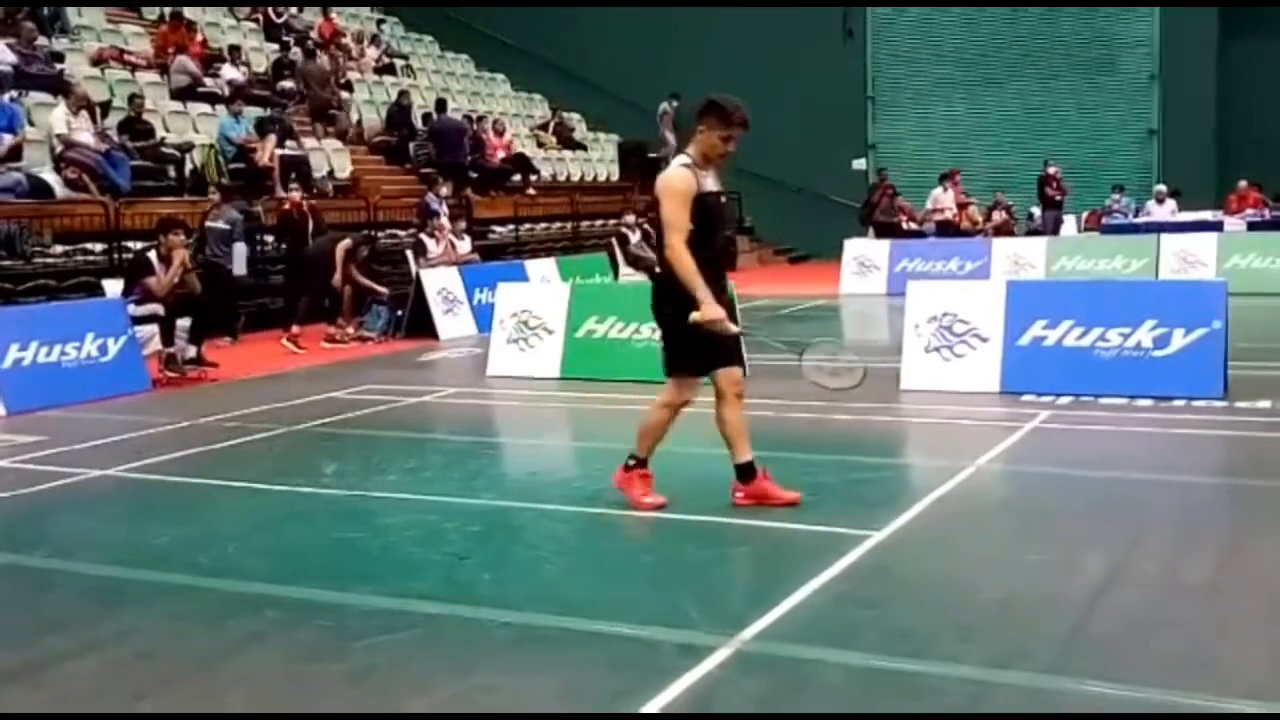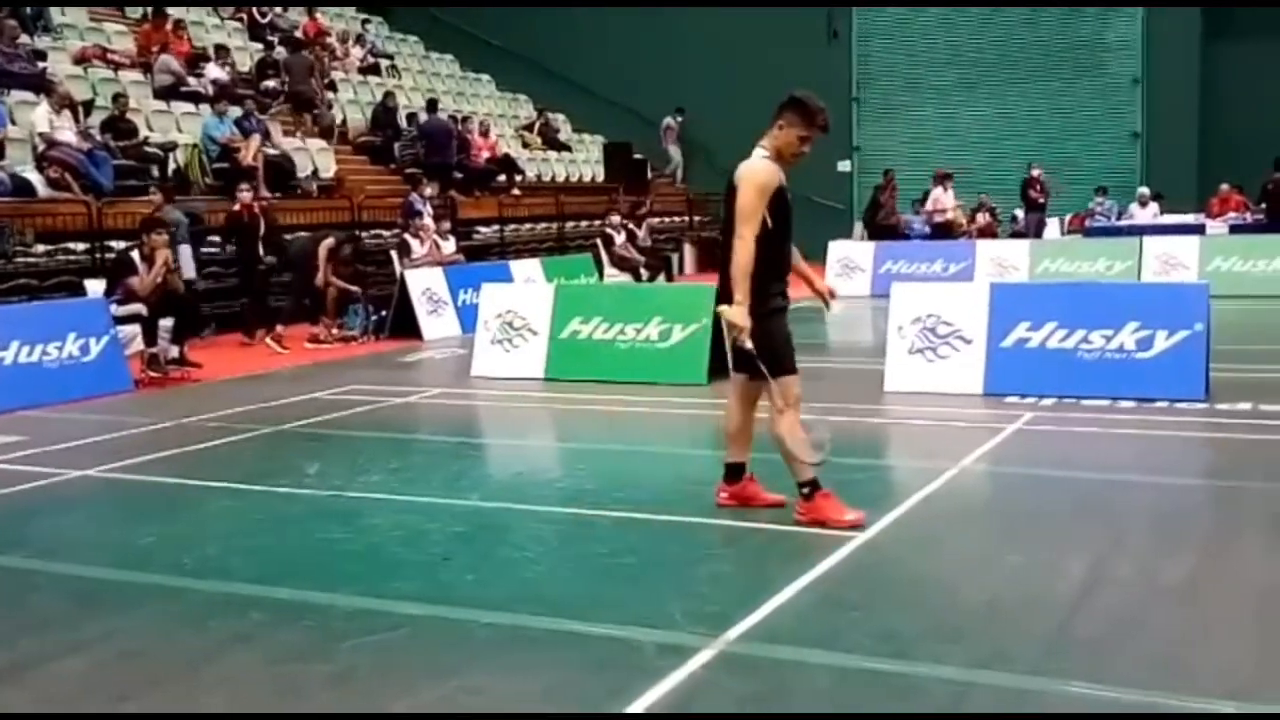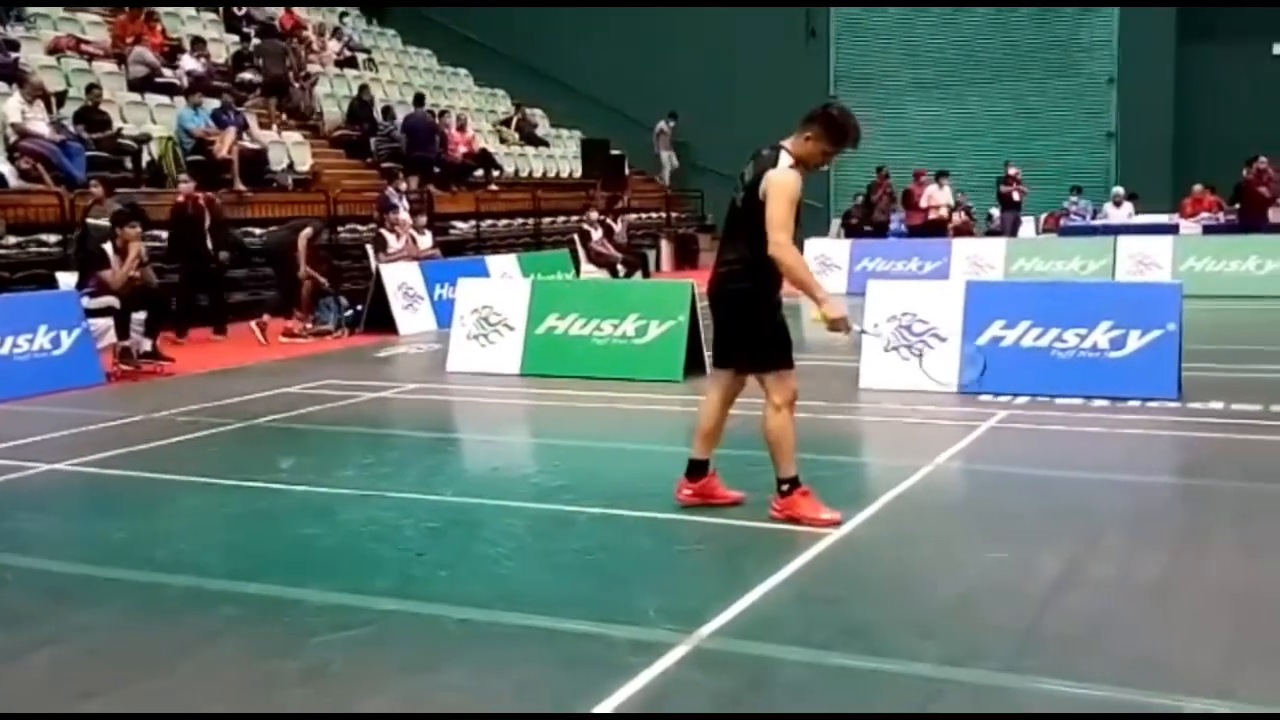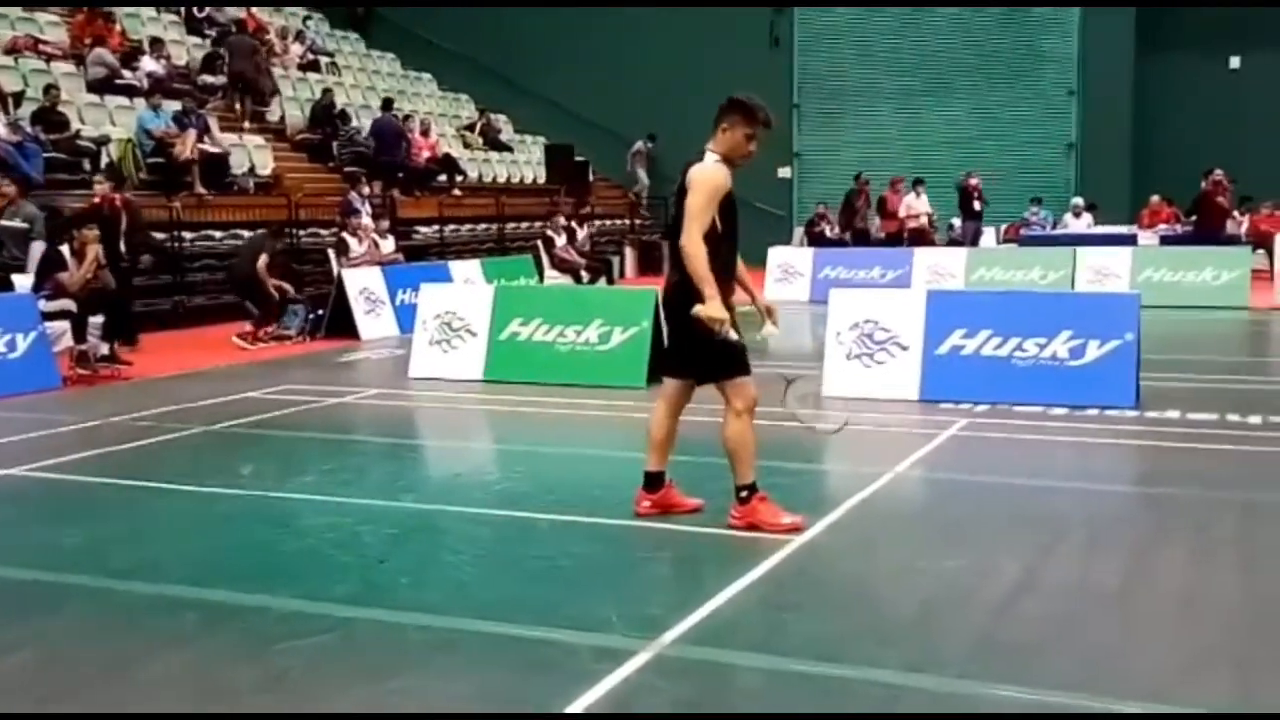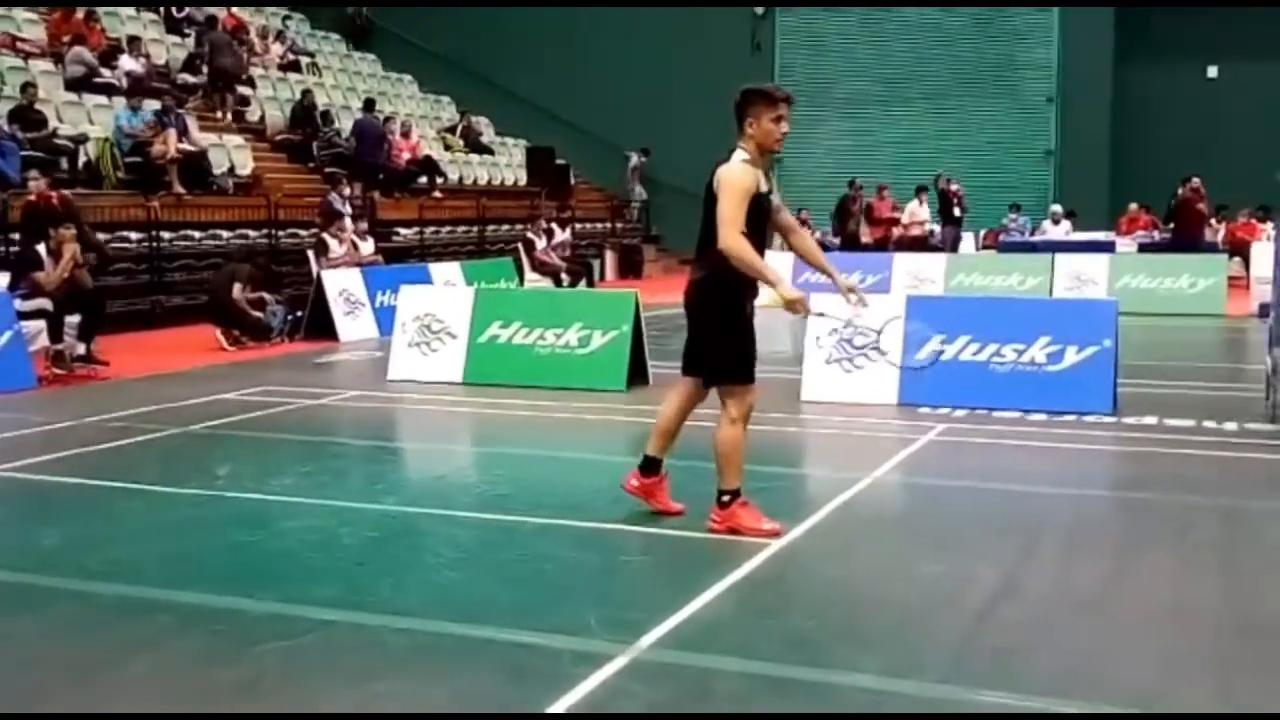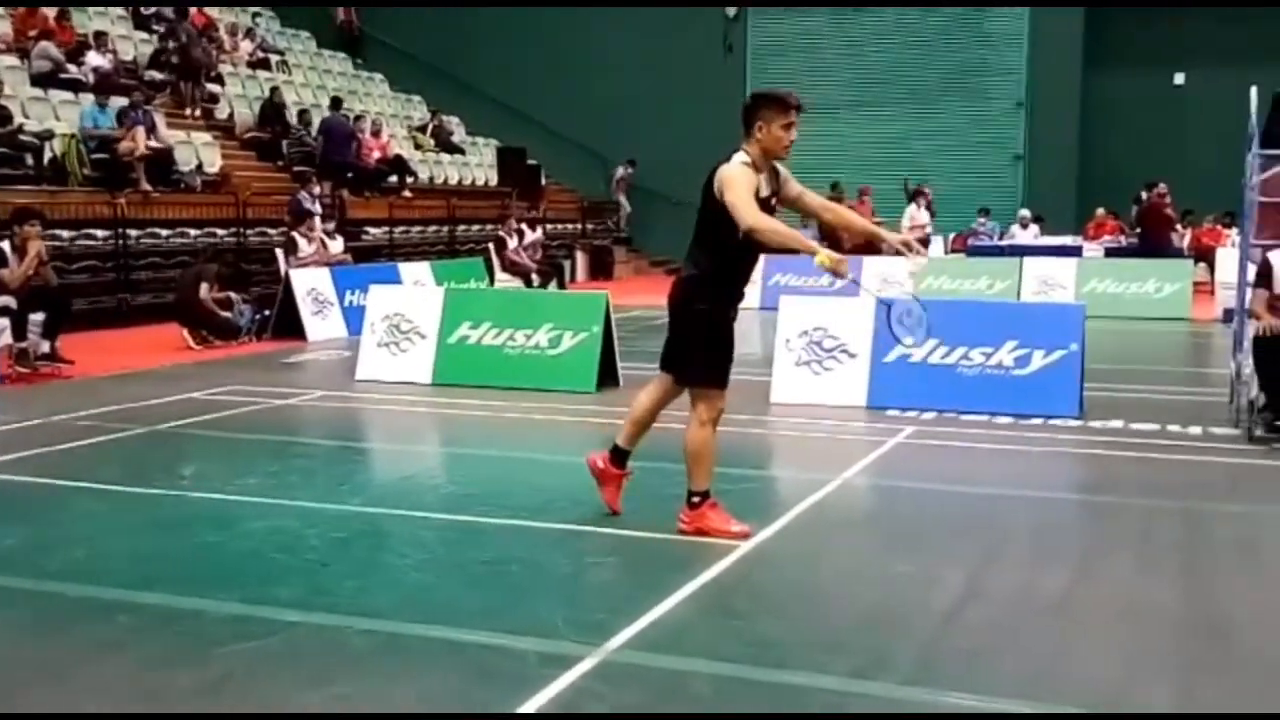
dt=0.5s
person 1, frame 1
left shoulder: (711, 175)
right shoulder: (678, 177)
right elbow: (675, 247)
right wrist: (705, 302)
left hip: (714, 298)
right hip: (685, 302)
left knee: (733, 386)
right knee: (679, 393)
left ankle: (748, 479)
right ankle: (632, 471)
person 1, frame 2
left shoulder: (774, 170)
right shoulder: (758, 170)
right elbow: (743, 241)
left wrist: (812, 279)
right wrist: (739, 304)
left hip: (766, 297)
right hip: (756, 302)
left knee: (745, 389)
right knee: (788, 396)
left ankle: (735, 483)
right ankle: (811, 498)
person 1, frame 3
left shoulder: (767, 159)
right shoulder: (784, 177)
right elbow: (780, 248)
right wrist: (823, 300)
left hip: (730, 285)
right hip: (750, 292)
left knee: (723, 386)
right knee: (782, 392)
left ankle: (697, 479)
right ankle: (789, 495)
person 1, frame 4
left shoulder: (706, 171)
right shoulder: (711, 173)
right elbow: (691, 241)
left wrist: (753, 294)
right wrist: (712, 299)
left hip: (685, 300)
right hip: (699, 303)
left knee: (673, 394)
right knee: (742, 398)
left ankle: (654, 490)
right ankle: (747, 502)
person 1, frame 5
left shoulder: (760, 173)
right shoulder: (736, 173)
left elbow: (792, 230)
right elbow: (729, 242)
left wrist: (836, 276)
right wrist: (779, 285)
left hip: (716, 296)
right hip: (720, 298)
left knee: (692, 388)
right knee: (738, 403)
left ankle: (648, 473)
right ankle: (728, 507)
person 1, frame 6
left shoulder: (775, 176)
right shoulder: (735, 174)
left elbow: (824, 209)
right elbow: (753, 224)
left wrist: (884, 236)
right wrist: (818, 250)
left hip: (710, 298)
right hip: (703, 299)
left knee: (669, 384)
right knee: (708, 405)
left ankle: (613, 462)
right ankle: (698, 509)
